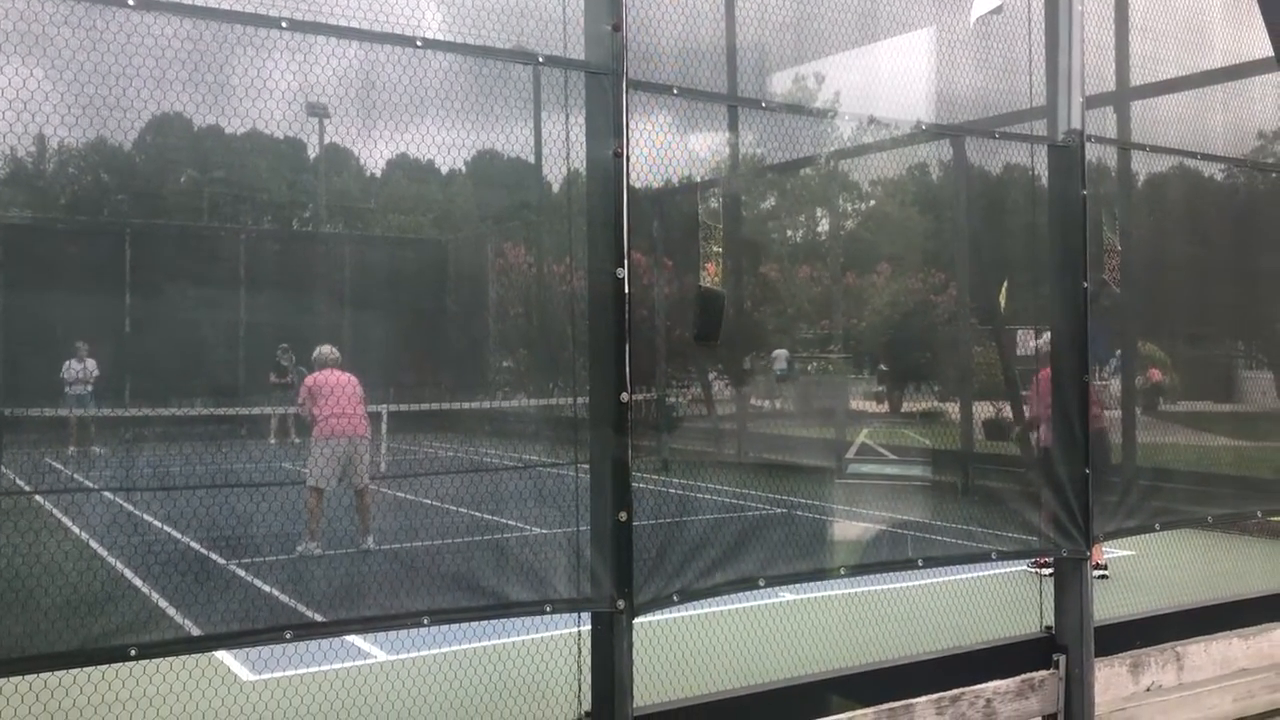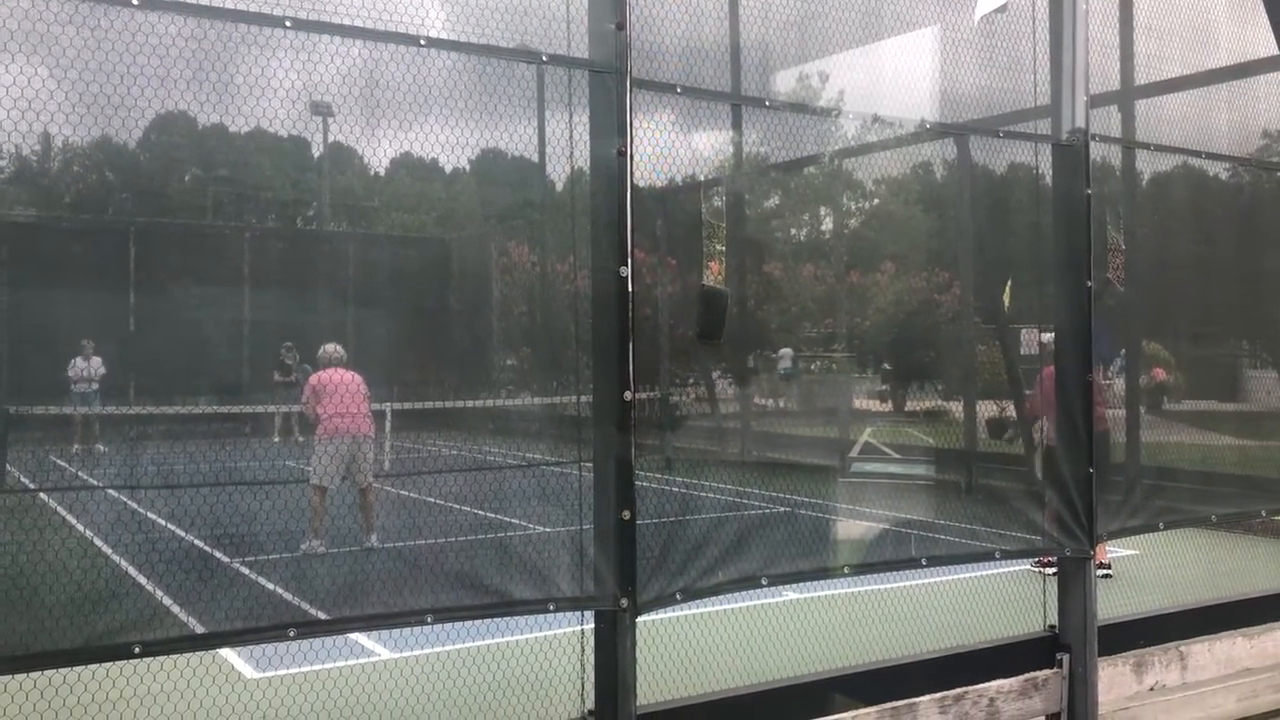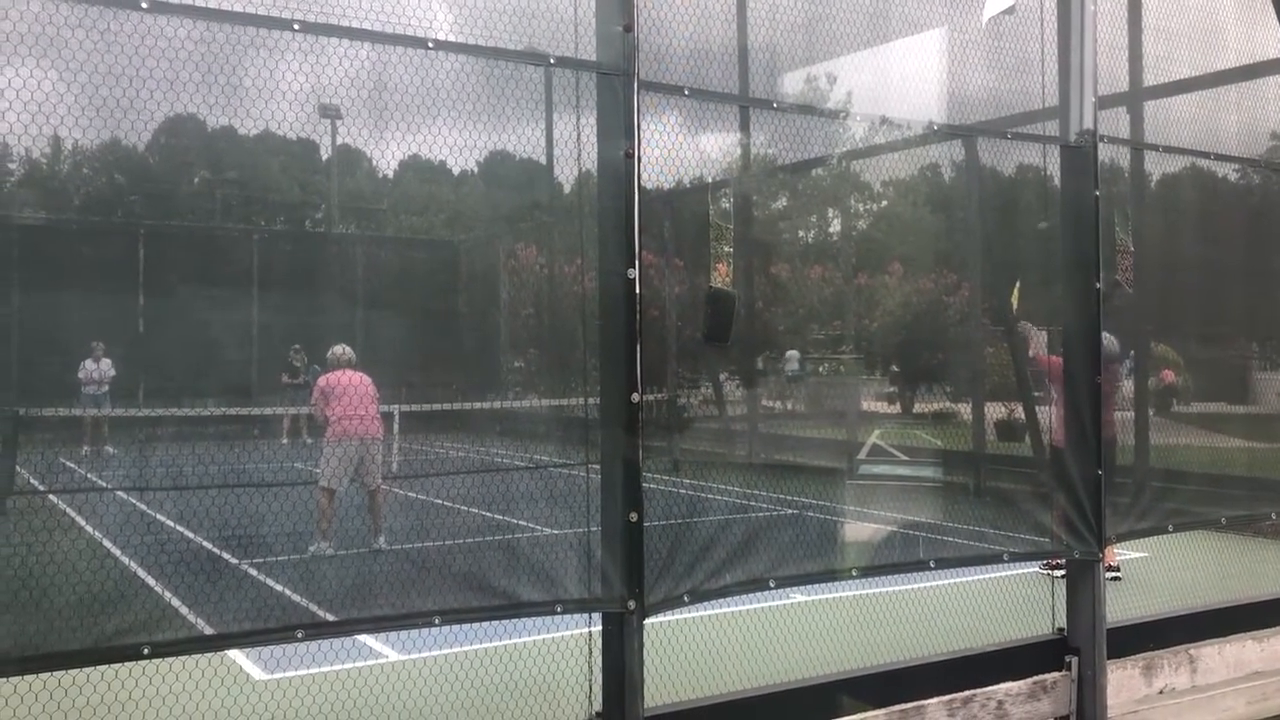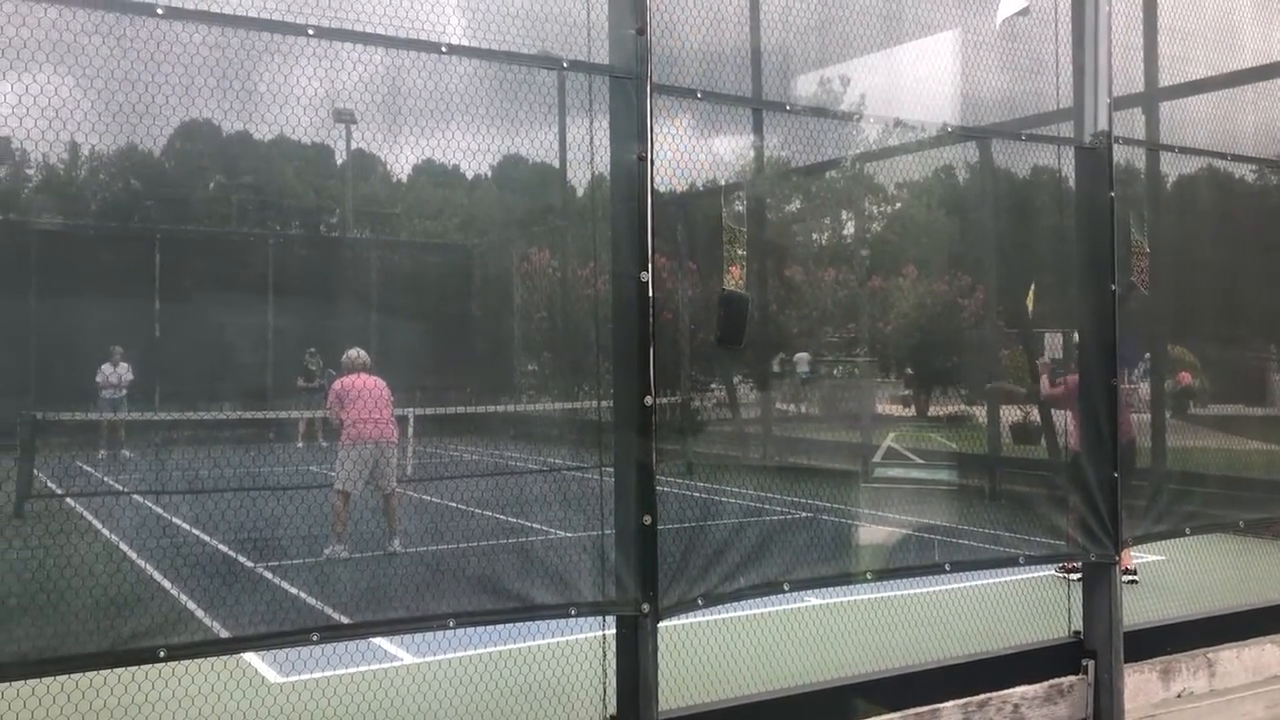
dt=0.5s
person 1, frame 1
left shoulder: (1043, 377)
left elbow: (1038, 417)
right elbow: (1096, 408)
left wrist: (1021, 431)
right hip: (1095, 438)
left ankle: (1047, 558)
right ankle: (1097, 559)
person 1, frame 2
left shoulder: (1048, 375)
right shoulder: (1090, 372)
left elbow: (1034, 413)
right elbow: (1099, 407)
right hip: (1097, 439)
left ankle: (1050, 558)
right ankle: (1101, 558)
person 1, frame 3
left shoulder: (1067, 372)
right shoulder: (1111, 375)
left elbow: (1037, 355)
left wrist: (1030, 334)
left hip: (1068, 447)
right hip: (1103, 444)
left knee: (1062, 503)
left ankle: (1058, 561)
right ankle: (1110, 560)
person 1, frame 4
left shoulder: (1078, 383)
left elbow: (1047, 395)
left wrist: (1044, 373)
right hip: (1123, 448)
left ankle: (1075, 564)
right ankle: (1127, 564)
person 2, frame 1
left shoulder: (310, 380)
right shoulder: (352, 379)
left elbow: (307, 413)
left hip: (328, 434)
right hip: (359, 432)
left knee: (315, 488)
right knee: (362, 487)
left ankle: (312, 542)
right ankle: (367, 538)
person 2, frame 2
left shoulder: (315, 379)
right shoulder: (358, 378)
left elbow: (310, 412)
left hip: (332, 433)
right hip: (363, 431)
left knee: (319, 487)
right knee: (365, 486)
left ankle: (315, 540)
right ankle: (371, 536)
person 2, frame 3
left shoulder: (324, 381)
right shoulder: (367, 380)
left elbow: (319, 415)
left hip: (341, 436)
right hip: (372, 434)
left knee: (327, 489)
right knee: (374, 488)
left ankle: (324, 542)
right ankle: (379, 538)
person 2, frame 4
left shoulder: (339, 385)
right shoulder: (381, 383)
left elbow: (334, 418)
left hip: (356, 439)
right hip: (387, 438)
left knee: (341, 492)
right knee: (389, 491)
left ankle: (340, 545)
right ankle: (394, 541)
